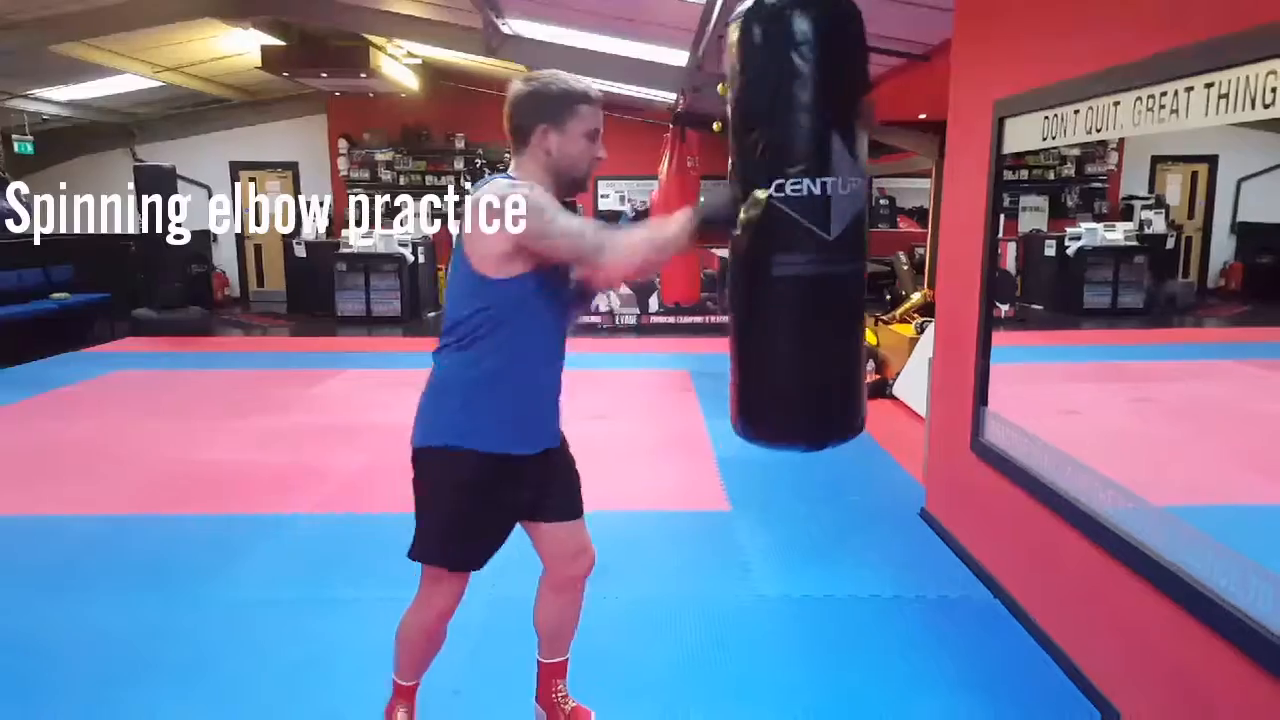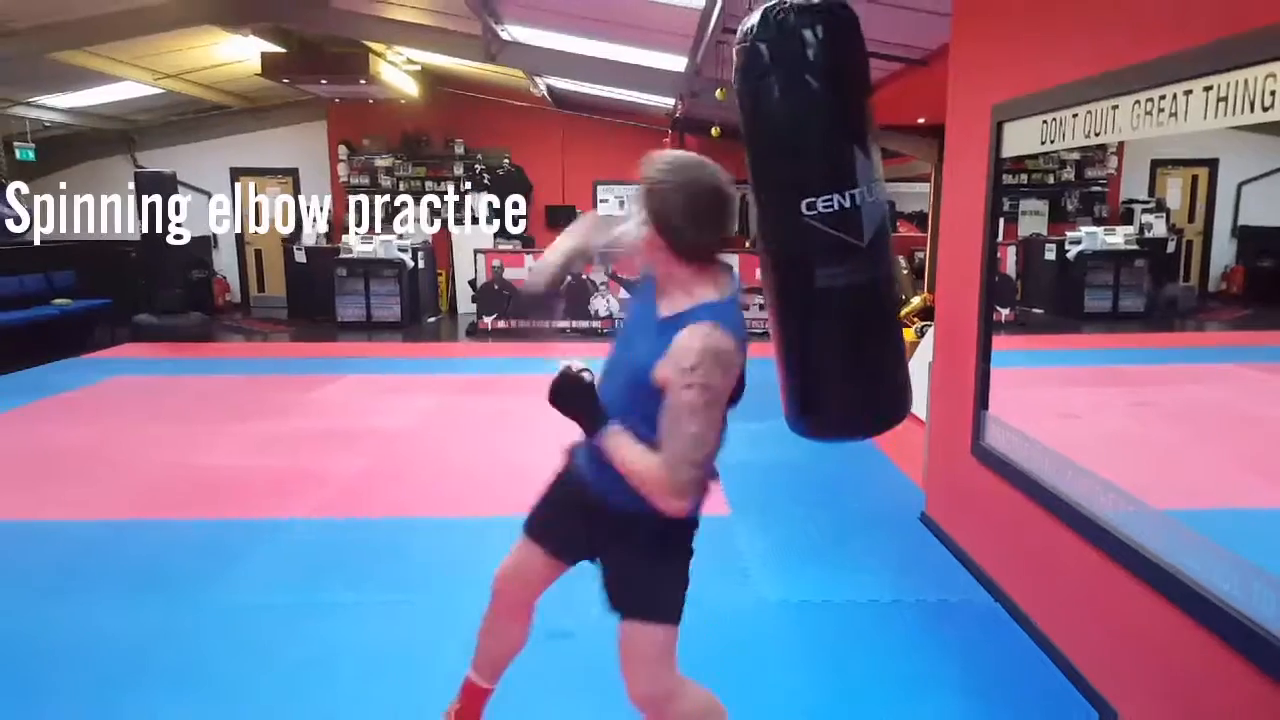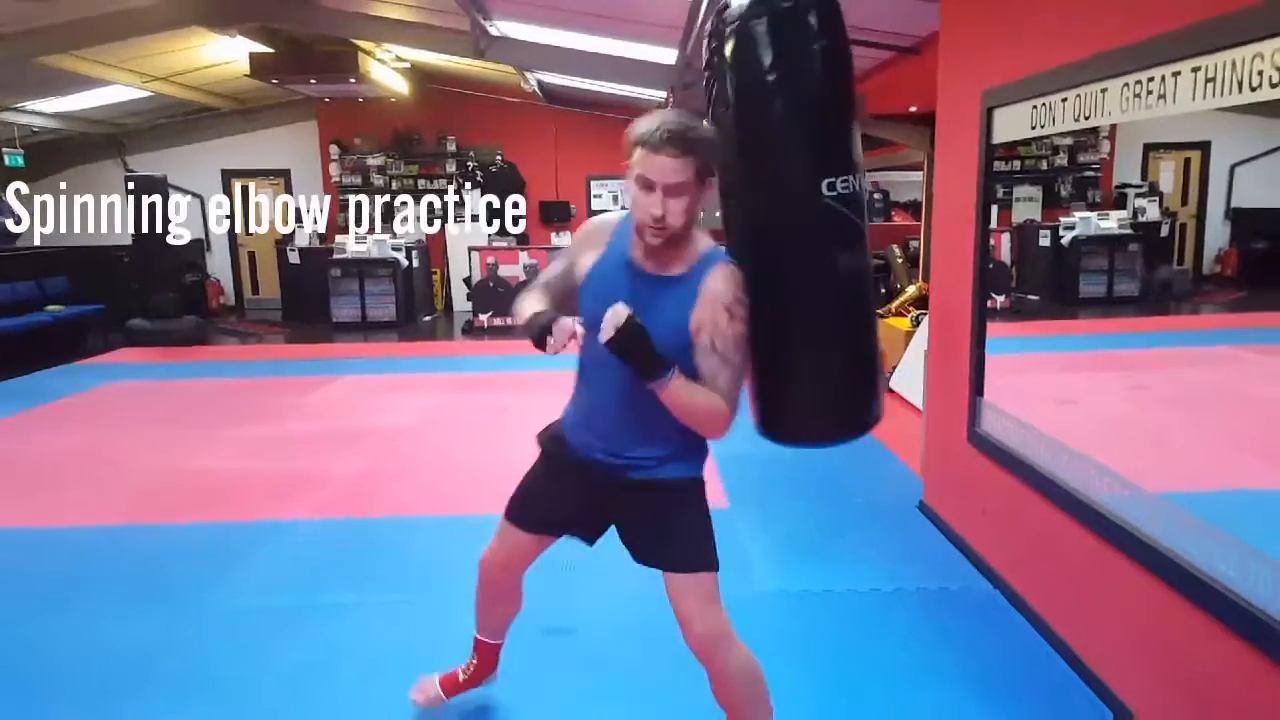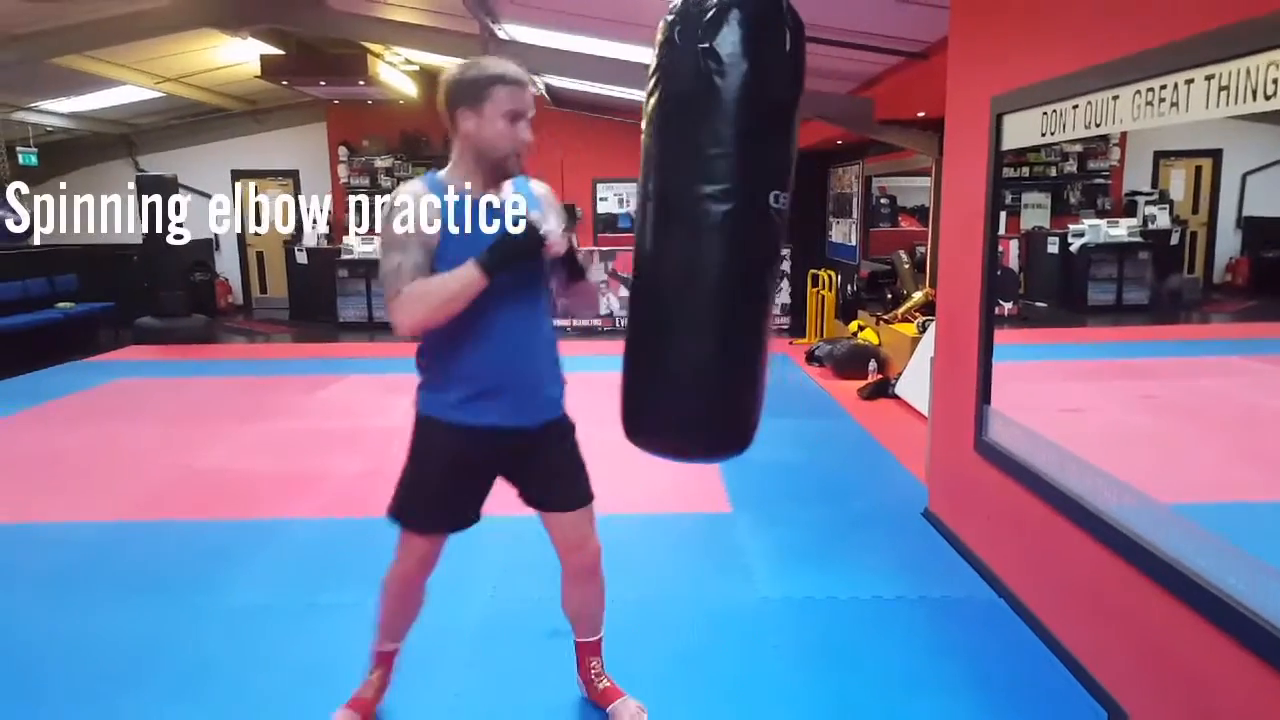
dt=0.5s
person 1, frame 1
left shoulder: (540, 209)
right shoulder: (508, 202)
left elbow: (589, 275)
right elbow: (610, 258)
left wrist: (586, 286)
right wrist: (697, 218)
left hip: (535, 435)
right hip: (464, 441)
left knee: (572, 561)
right knee: (441, 593)
person 1, frame 2
left shoulder: (702, 346)
right shoulder: (675, 270)
left elbow: (676, 494)
right elbow: (602, 227)
left wrist: (593, 421)
right wrist: (559, 255)
left hip: (651, 514)
right hip: (594, 473)
right knee: (512, 586)
person 1, frame 3
left shoulder: (717, 285)
right shoulder: (602, 234)
left elbow: (717, 420)
right elbow: (536, 297)
left wrist: (652, 365)
right wrist: (541, 320)
left hip: (664, 477)
right hip: (578, 450)
left knee: (707, 630)
right knee: (499, 565)
right ankle: (482, 663)
person 1, frame 4
left shoulder: (538, 198)
right shoulder: (419, 203)
right elbow: (406, 316)
right wrist: (492, 261)
left hip: (540, 416)
right hip: (453, 421)
left knee: (581, 551)
right knee: (414, 557)
